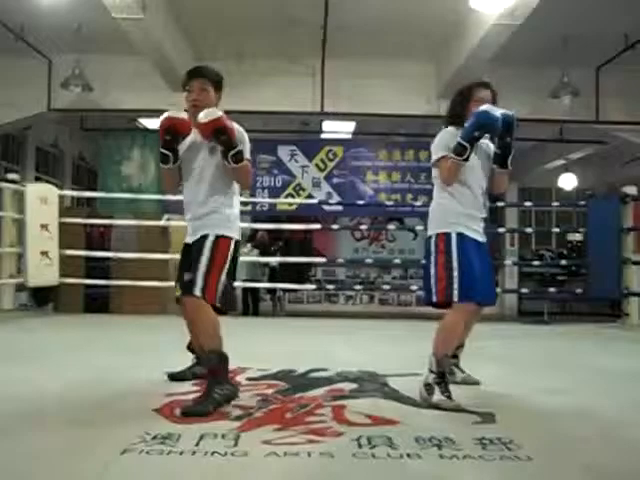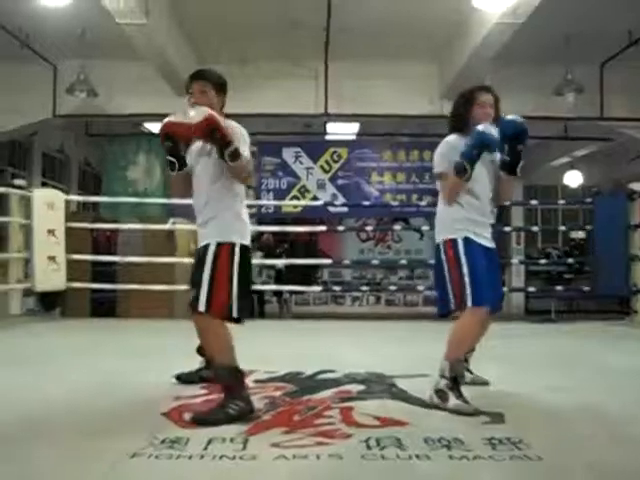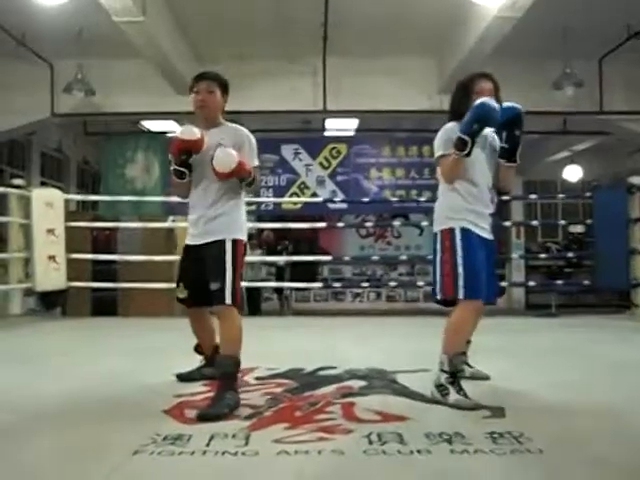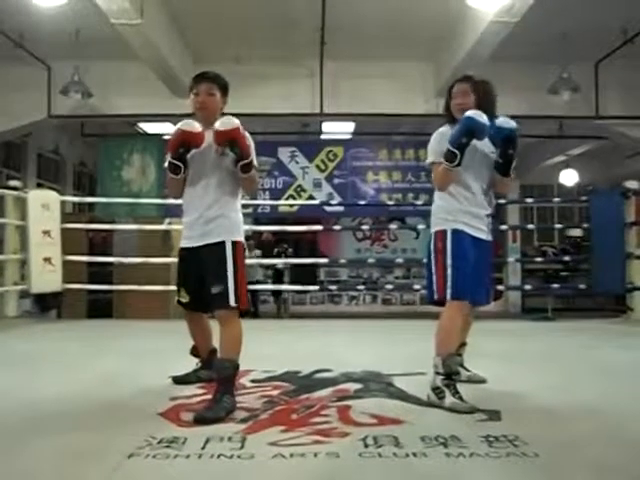
dt=0.4s
person 1, frame 1
left shoulder: (232, 130)
right shoulder: (183, 135)
left elbow: (246, 181)
right elbow: (170, 186)
left wrist: (229, 146)
right wrist: (167, 150)
left hip: (219, 227)
right hip: (194, 229)
left knee: (196, 297)
right knee: (186, 301)
left ankle: (220, 380)
right ankle: (202, 360)
person 1, frame 2
left shoulder: (232, 131)
right shoulder: (197, 143)
left elbow: (246, 174)
right elbow: (182, 191)
left wrist: (222, 142)
right wrist: (174, 155)
left hip: (226, 235)
right hip: (210, 235)
left knee: (206, 312)
right knee: (201, 309)
left ankle: (237, 395)
right ankle: (212, 365)
person 1, frame 3
left shoulder: (239, 136)
right shoulder: (190, 140)
left elbow: (254, 185)
right elbow: (182, 192)
left wrist: (243, 175)
right wrist: (179, 164)
left hip: (226, 232)
right hip: (196, 233)
left knee: (224, 303)
right knee: (191, 302)
left ankle: (229, 387)
right ankle: (211, 361)
person 1, frame 4
left shoulder: (236, 135)
right shoulder: (186, 138)
left elbow: (251, 188)
right elbow: (174, 192)
left wrist: (242, 156)
right wrist: (175, 158)
left hip: (223, 234)
right hip: (191, 236)
left knee: (226, 309)
right knee: (191, 307)
left ankle: (226, 390)
right ankle: (208, 364)
person 2, frame 1
left shoulder: (486, 144)
right shoulder: (449, 135)
left elbow: (499, 188)
right elbow: (446, 176)
left wrist: (504, 147)
right wrist: (468, 139)
left hip: (475, 230)
right hip: (450, 230)
left knee: (476, 304)
right knee: (461, 304)
left ankle: (451, 364)
right ankle: (433, 379)
person 2, frame 2
left shoulder: (492, 148)
right shoulder: (451, 145)
left elbow: (503, 195)
right elbow: (448, 194)
left wrist: (512, 156)
right wrist: (469, 158)
left hip: (483, 237)
right hip: (457, 236)
left knee: (488, 309)
right knee: (475, 309)
left ankle: (460, 364)
right ankle: (444, 385)
person 2, frame 3
left shoulder: (491, 136)
right shoulder: (451, 131)
left elbow: (504, 183)
right elbow: (448, 175)
left wrist: (511, 141)
right wrist: (468, 134)
left hip: (482, 226)
right hip: (456, 226)
left knee: (478, 301)
right knee: (469, 300)
left ankle: (459, 360)
right ankle: (445, 379)
person 2, frame 4
left shoulder: (491, 139)
right shoulder: (444, 135)
left elbow: (501, 189)
right elbow: (440, 182)
left wrist: (507, 155)
right wrist: (459, 145)
left hip: (481, 229)
right hip: (452, 227)
left knee: (471, 303)
right knee: (457, 302)
left ankle: (455, 363)
right ankle: (441, 381)
